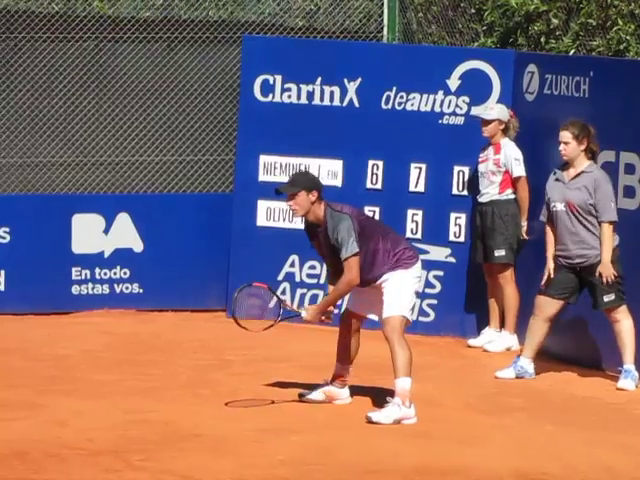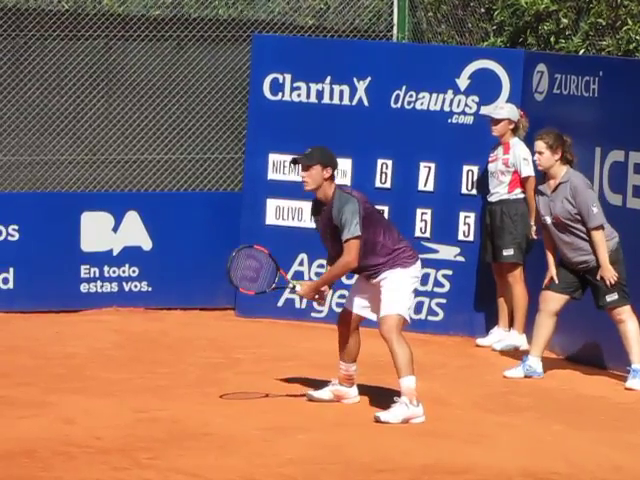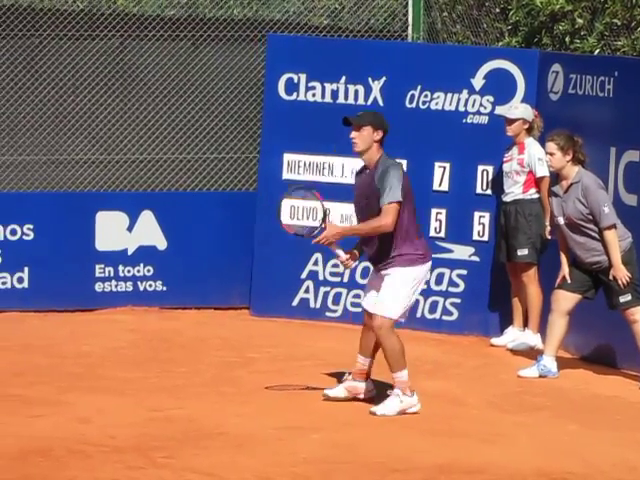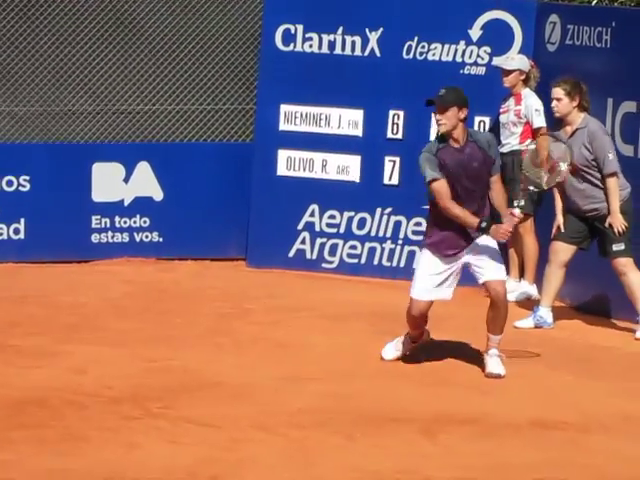
dt=0.7s
person 1, frame 1
left shoulder: (341, 220)
right shoulder: (311, 226)
left elbow: (351, 277)
right elbow: (335, 266)
left wrist: (319, 308)
right wrist: (329, 303)
left hip: (400, 267)
right hip: (372, 273)
left knee: (392, 328)
right knee: (348, 322)
left ankle: (403, 404)
right ankle: (338, 386)
person 1, frame 2
left shoulder: (348, 203)
right shoulder: (318, 207)
left elbow: (350, 259)
right elbow: (335, 249)
left wrist: (314, 285)
right wrist: (326, 283)
left hip: (399, 266)
right hip: (371, 271)
left knee: (389, 327)
right knee: (347, 321)
left ankle: (411, 403)
right ankle: (346, 385)
person 1, frame 3
left shoulder: (391, 171)
right shoulder: (362, 174)
left elbow: (388, 222)
left wrist: (342, 232)
right wrist: (357, 251)
left hip: (408, 261)
right hip: (383, 262)
left knee: (384, 327)
right knee: (369, 321)
left ankle: (405, 394)
right ankle: (359, 382)
person 1, frame 4
left shoulder: (486, 143)
right shoulder: (430, 155)
left elbow: (495, 187)
right elbow: (446, 204)
left wrist: (505, 217)
right wrist: (487, 227)
left hip: (480, 236)
right hip: (441, 241)
left knee: (498, 292)
right knee: (416, 310)
left ankle: (492, 351)
right ankle: (415, 335)
person 2, frame 1
left shoulder: (597, 178)
right shoulder: (554, 179)
left elbow: (607, 222)
right elbow: (550, 222)
left wrist: (605, 260)
right wrist: (550, 258)
left hip: (597, 258)
right hip: (565, 260)
left knee: (617, 312)
right knee: (542, 308)
right ankle: (524, 364)
person 2, frame 2
left shoulder: (576, 184)
right shoulder: (541, 189)
left elbow: (596, 226)
right elbow: (547, 230)
left wrist: (605, 264)
right wrist: (551, 264)
left hip: (602, 257)
right hip: (570, 261)
right knee: (546, 304)
right ankle: (533, 363)
person 2, frame 3
left shoulder: (588, 183)
right shoulder: (555, 189)
left elbow: (608, 225)
right elbow: (560, 231)
left wrist: (616, 264)
right wrist: (564, 264)
left hip: (615, 256)
right hip: (584, 261)
right knee: (559, 302)
right ankle: (547, 363)
person 2, frame 4
left shoulder: (594, 130)
right shoulder: (555, 135)
left elbow: (611, 172)
left wrist: (615, 211)
right wrist: (559, 212)
left hip: (611, 208)
right hip: (579, 210)
right knee: (556, 253)
right ankle: (543, 314)
person 3, frame 1
left shoulder: (509, 149)
right shoulder: (485, 151)
left elbow: (522, 187)
right elbow: (484, 184)
left wrist: (522, 221)
right wrist: (483, 213)
left hip: (502, 212)
right hip: (484, 211)
left knee: (504, 276)
right knee: (490, 275)
left ankle: (510, 335)
right ankle: (493, 330)
person 3, frame 2
left shoulder: (518, 149)
right shoulder: (496, 151)
left elbow: (530, 187)
right elbow: (494, 183)
left wrist: (532, 221)
right wrist: (492, 211)
left hip: (512, 211)
right hip: (494, 211)
left knee: (513, 275)
right knee: (499, 275)
left ankle: (519, 335)
right ankle: (502, 329)
person 3, frame 3
left shoulder: (533, 149)
right shoulder: (510, 150)
left elbow: (545, 186)
right elbow: (509, 183)
left wrist: (547, 221)
right wrist: (507, 211)
left hip: (527, 212)
right hip: (508, 211)
left knee: (528, 275)
right knee: (514, 274)
left ankle: (533, 334)
right ankle: (517, 329)
person 3, frame 4
left shoulder: (530, 100)
right shoulder: (506, 101)
left elbow: (542, 137)
right elbow: (504, 134)
right wrist: (502, 162)
left hip: (523, 163)
right hip: (505, 162)
left knee: (525, 226)
left ankle: (529, 285)
right ankle: (513, 279)
